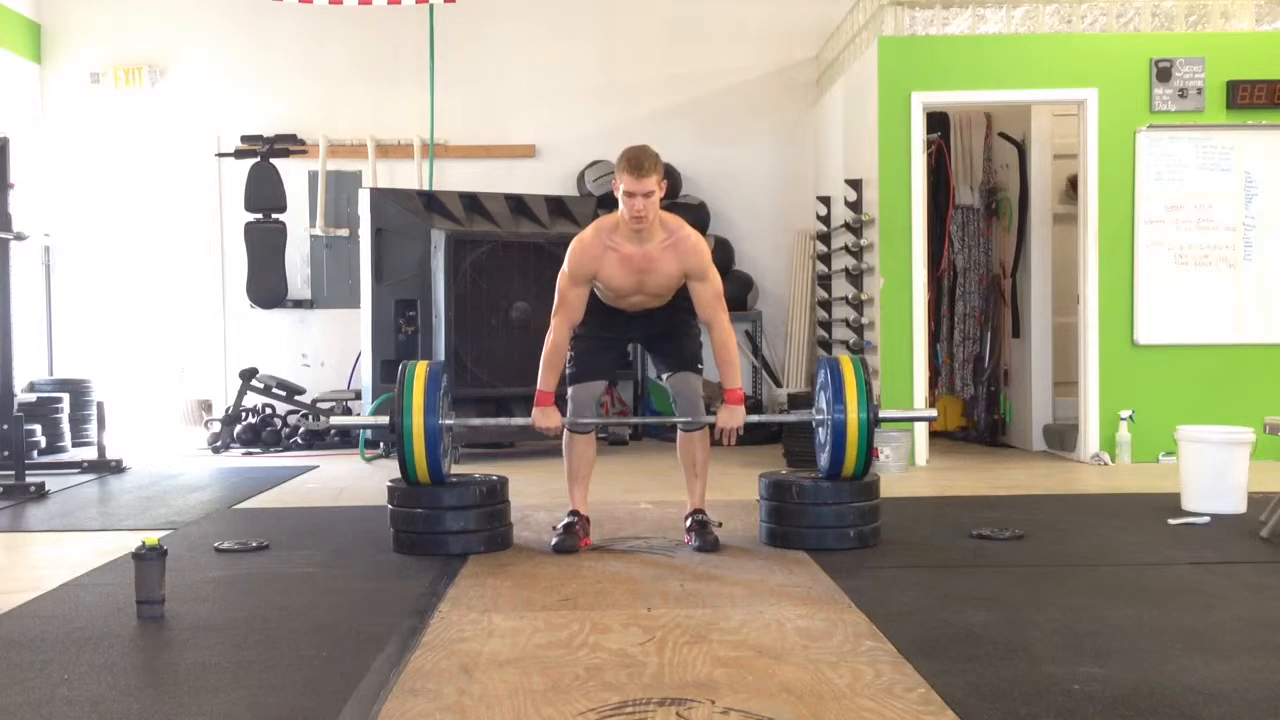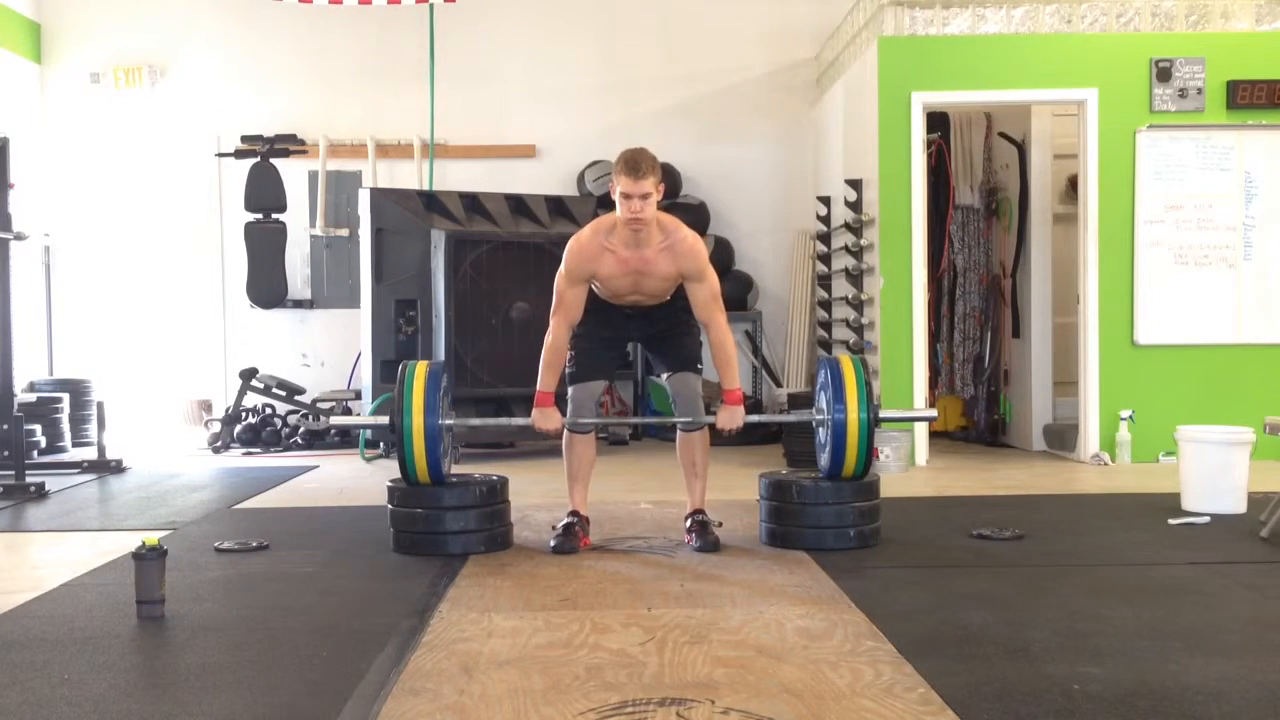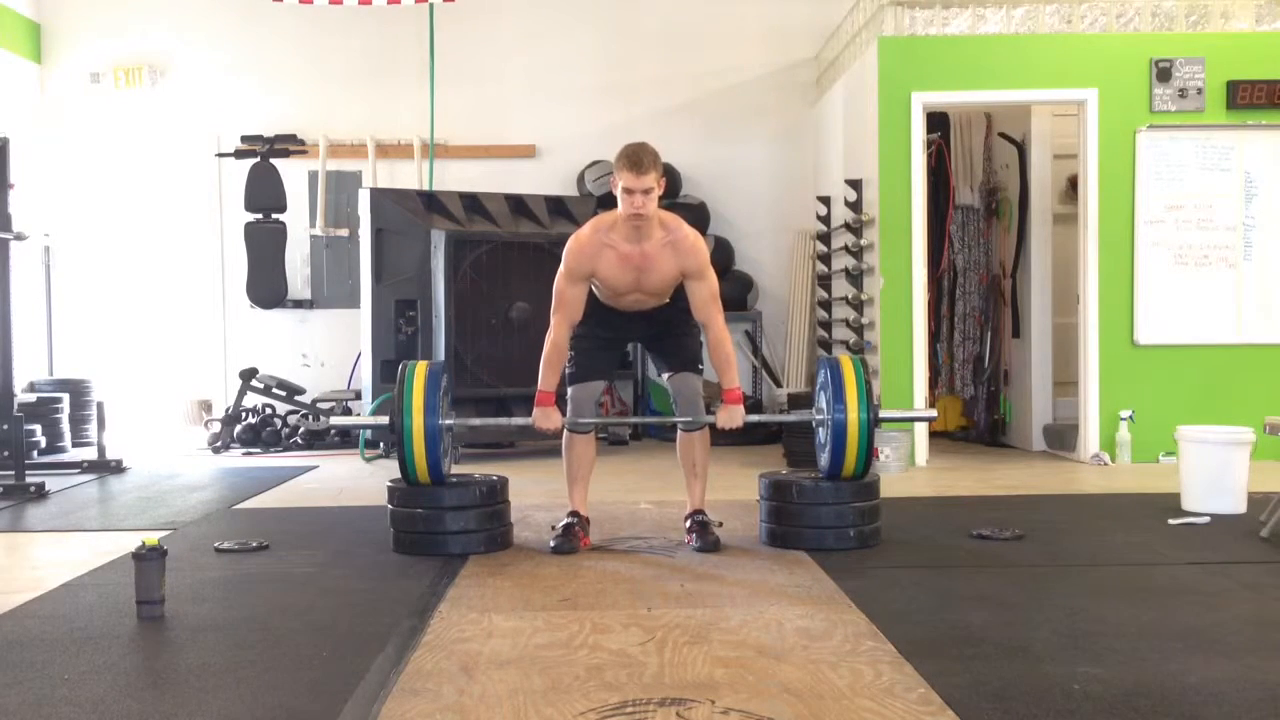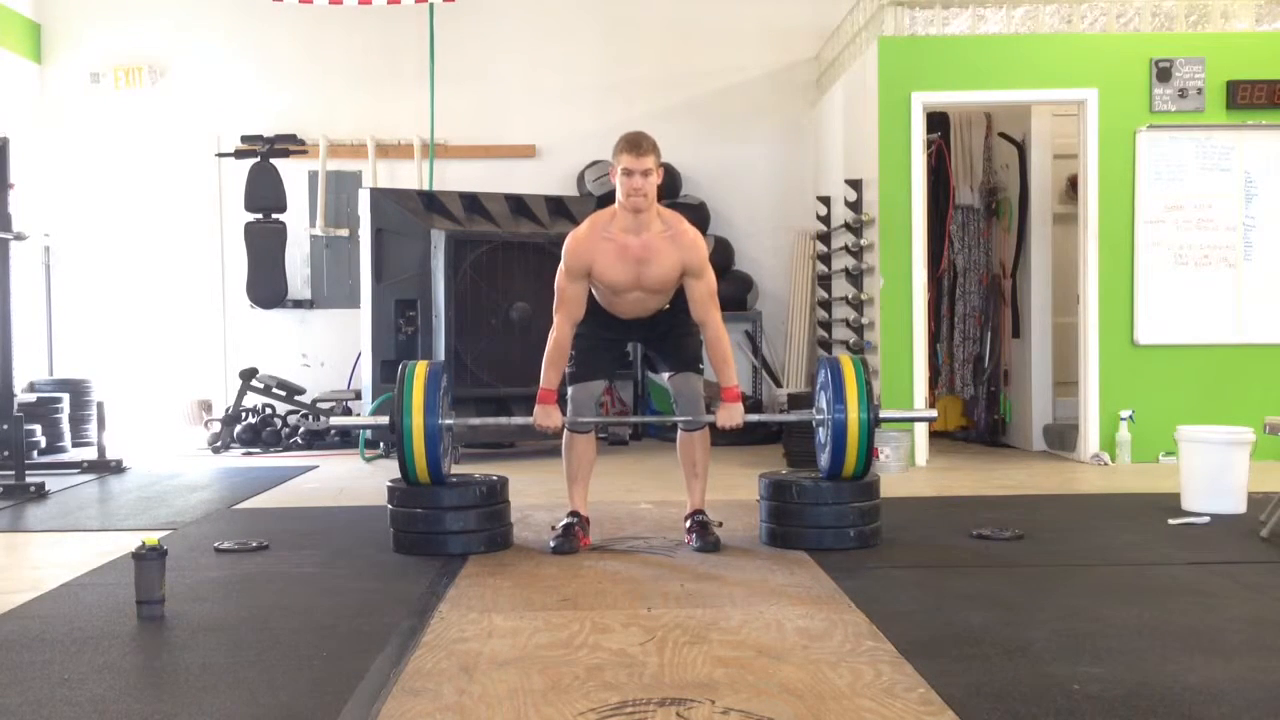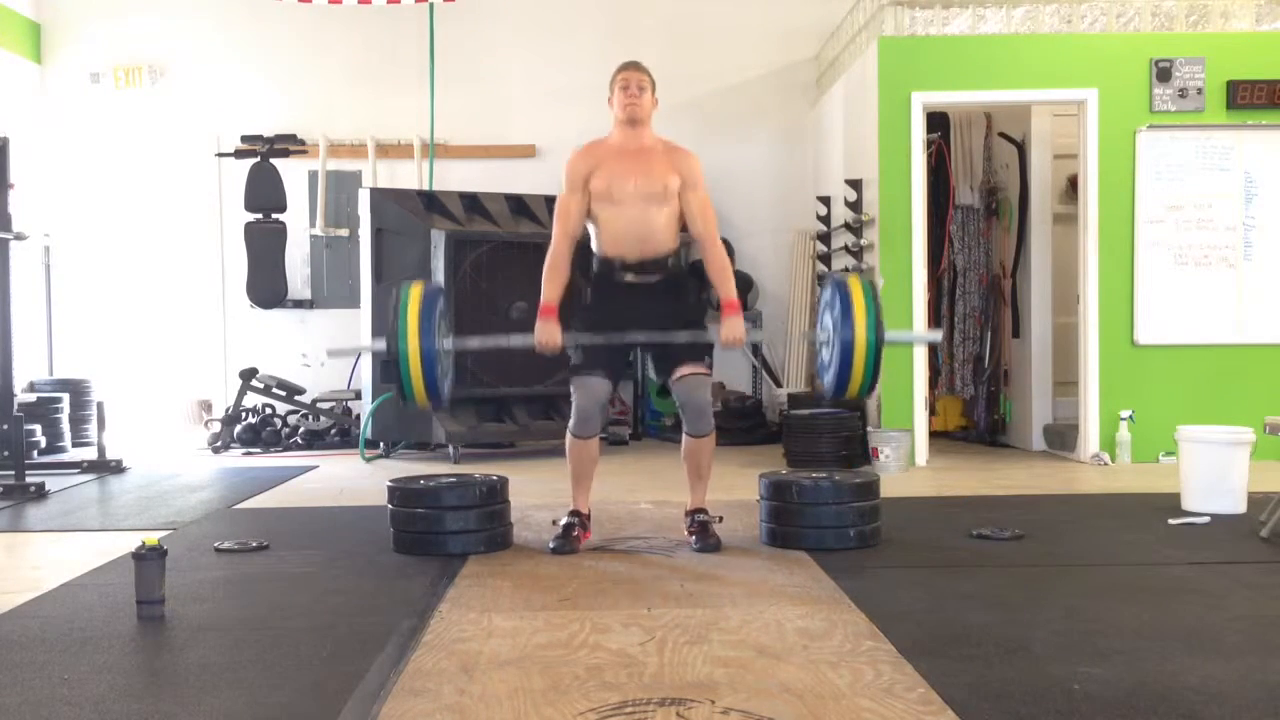
dt=1s
person 1, frame 1
left shoulder: (688, 244)
right shoulder: (587, 246)
left elbow: (717, 321)
right elbow: (561, 324)
left wrist: (733, 397)
right wrist: (544, 401)
left hip: (669, 313)
right hip: (603, 314)
left knee: (691, 401)
right knee: (580, 404)
left ankle: (697, 515)
right ankle: (577, 516)
person 1, frame 2
left shoulder: (686, 245)
right shoulder: (584, 246)
left elbow: (715, 322)
right elbow: (560, 325)
left wrist: (732, 398)
right wrist: (544, 400)
left hip: (668, 311)
right hip: (601, 313)
left knee: (691, 401)
right knee: (580, 404)
left ankle: (697, 515)
right ankle: (576, 516)
person 1, frame 3
left shoulder: (686, 243)
right shoulder: (585, 244)
left elbow: (713, 322)
right elbow: (561, 325)
left wrist: (732, 397)
right wrist: (544, 400)
left hip: (668, 314)
right hip: (601, 315)
left knee: (691, 401)
right knee: (579, 406)
left ankle: (697, 515)
right ankle: (577, 517)
person 1, frame 4
left shoulder: (686, 239)
right shoulder: (583, 241)
left elbow: (709, 319)
right elbow: (564, 322)
left wrist: (730, 396)
right wrist: (546, 399)
left hip: (669, 316)
right hip: (601, 318)
left knee: (692, 401)
right knee: (579, 405)
left ankle: (697, 515)
right ankle: (576, 517)
person 1, frame 5
left shoulder: (680, 159)
right shoulder: (587, 159)
left elbow: (707, 235)
right elbow: (564, 234)
left wrist: (731, 309)
right wrist: (547, 313)
left hip: (670, 284)
right hip: (610, 285)
left knee: (696, 397)
right knee: (588, 402)
left ankle: (697, 514)
right ankle: (578, 515)
